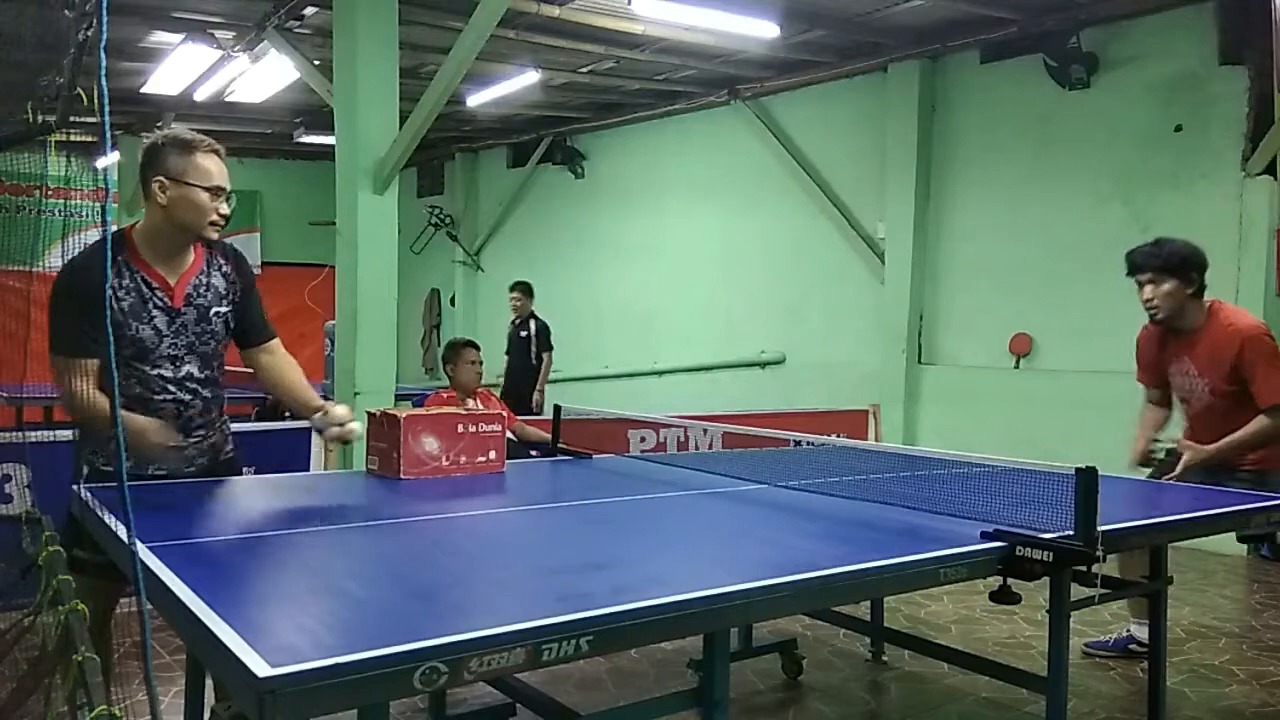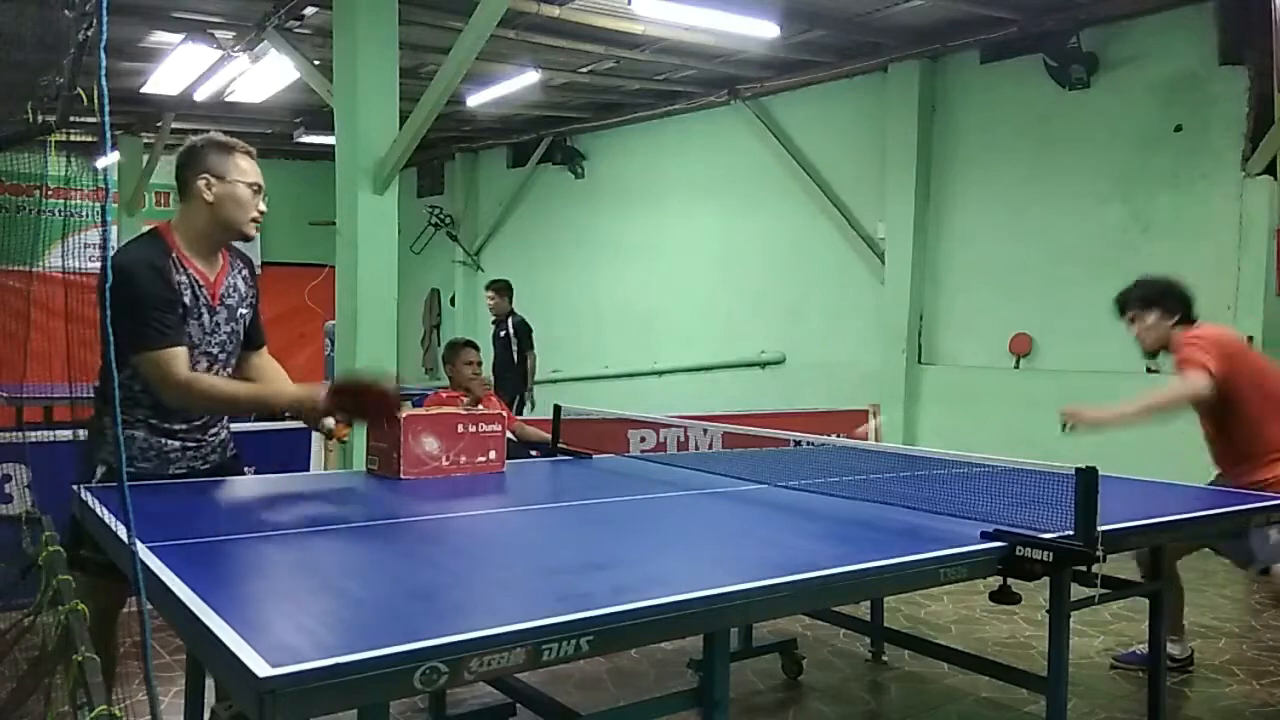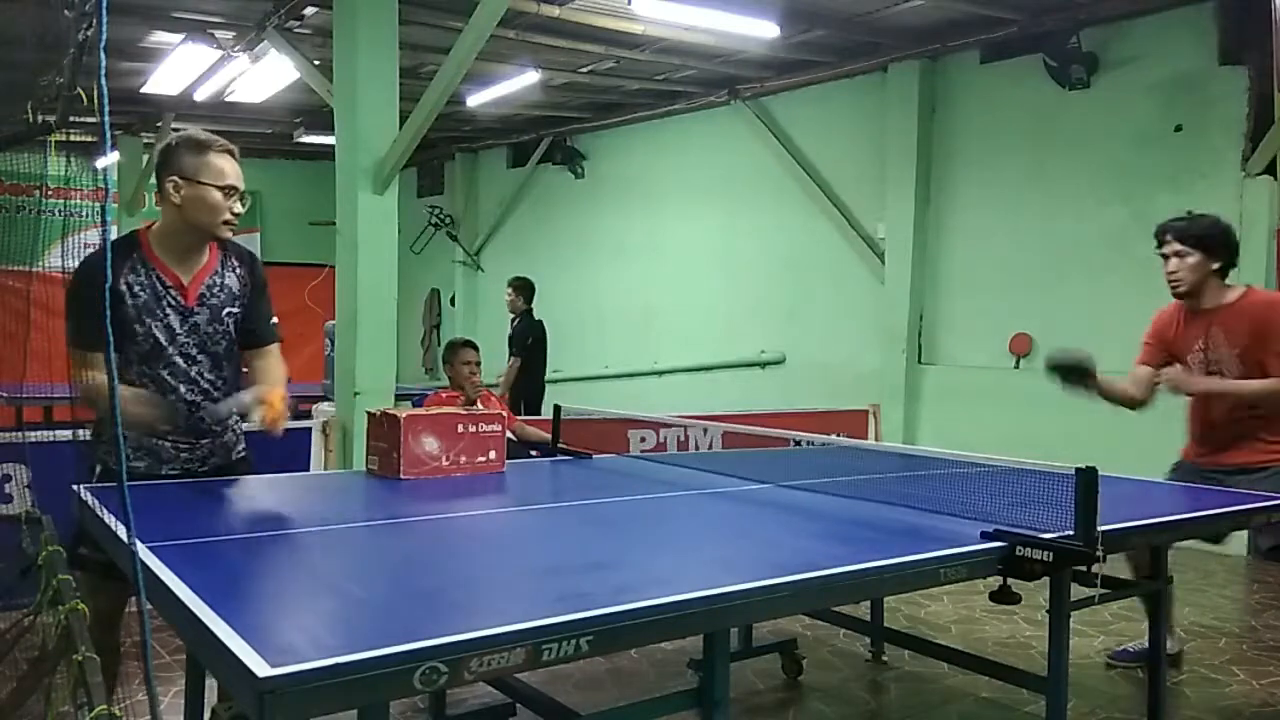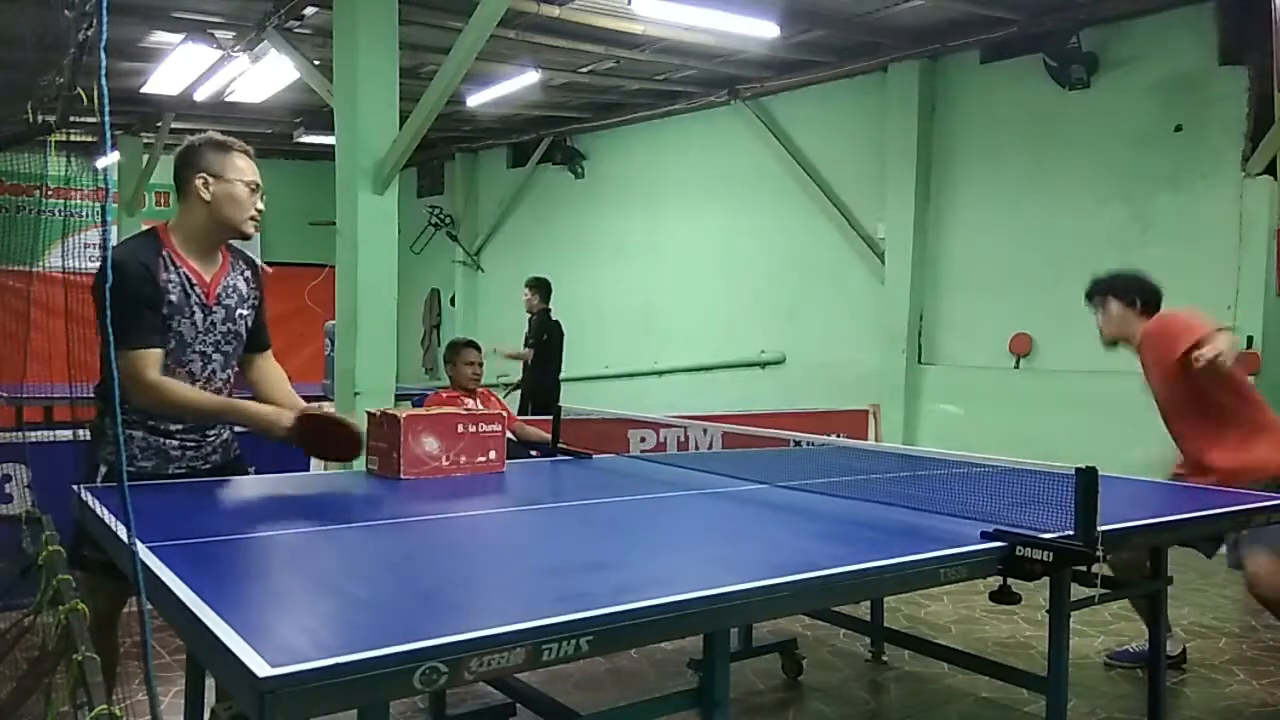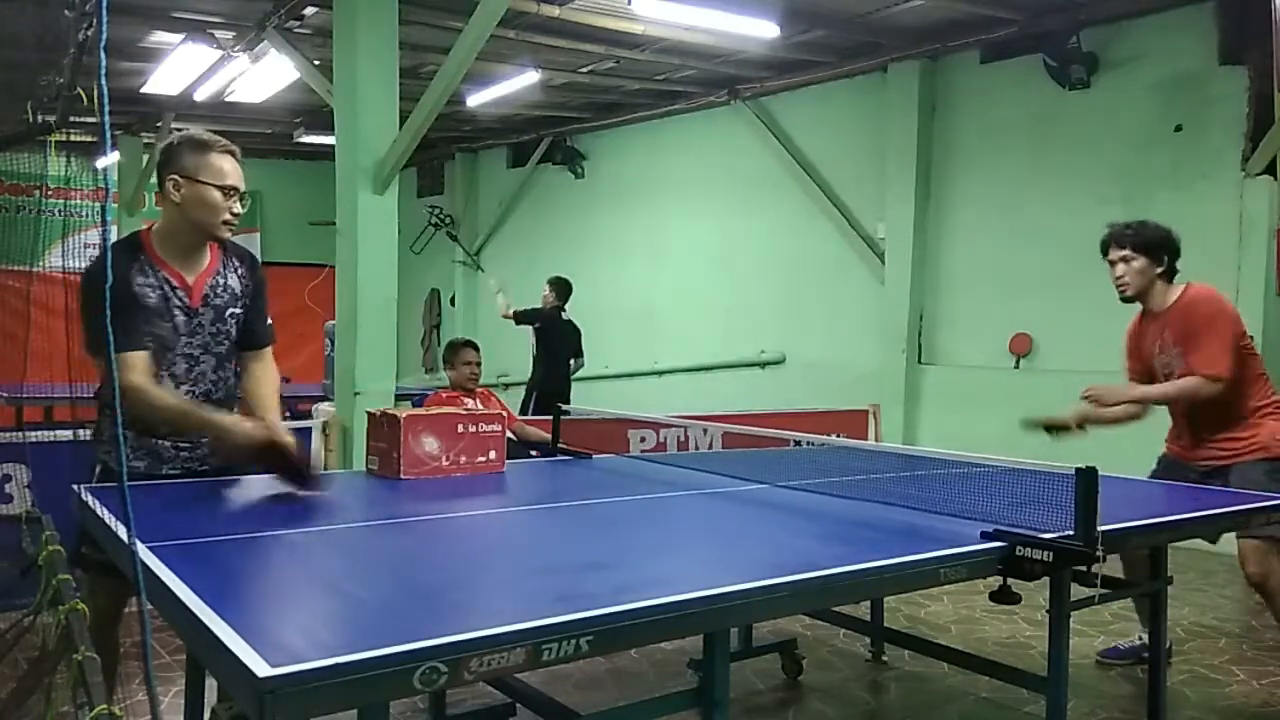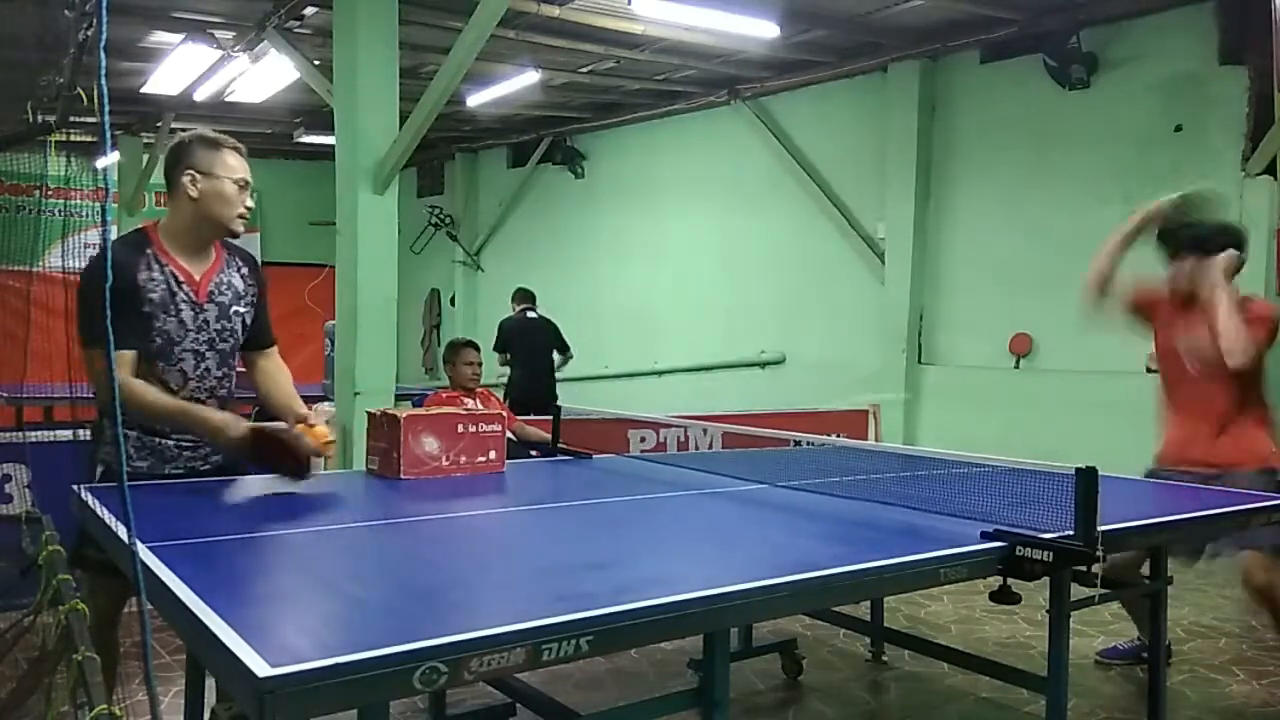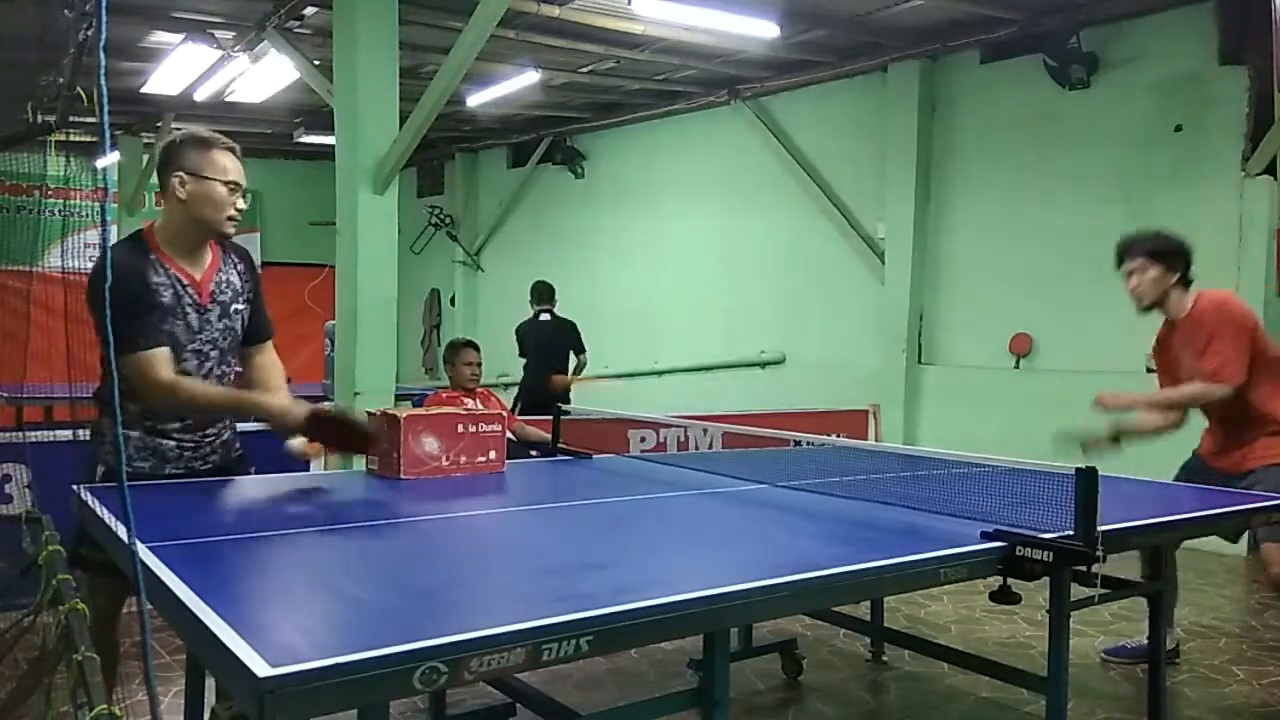
dt=0.7s
person 1, frame 1
left shoulder: (229, 267)
right shoulder: (89, 274)
left elbow: (267, 353)
right elbow: (77, 382)
left wrist: (318, 409)
right wrist: (129, 427)
left hip: (211, 465)
right hip: (119, 471)
right knee: (93, 607)
person 1, frame 2
left shoulder: (242, 270)
right shoulder: (139, 267)
left elbow: (254, 358)
right elbow: (175, 383)
left wrist: (308, 410)
right wrist: (292, 396)
left hip: (213, 462)
right hip: (133, 467)
right knee: (98, 607)
person 1, frame 3
left shoulder: (244, 267)
right shoulder: (106, 272)
left elbow: (264, 354)
right elbow: (90, 372)
left wrist: (267, 394)
right wrist: (116, 401)
left hip: (222, 465)
right hip: (133, 469)
right knee: (102, 607)
person 1, frame 4
left shoulder: (246, 272)
right shoulder: (132, 266)
left elbow: (258, 362)
right elbow: (144, 385)
left wrist: (302, 413)
right wrist: (254, 417)
left hip: (217, 463)
right hip: (135, 467)
right knee: (101, 605)
person 1, frame 5
left shoulder: (244, 268)
right shoulder: (115, 273)
left elbow: (256, 361)
right elbow: (134, 388)
left wrist: (265, 428)
right wrist: (225, 426)
left hip: (221, 466)
right hip: (134, 468)
right knee: (102, 605)
person 1, frame 6
left shoulder: (245, 270)
right shoulder: (118, 267)
left elbow: (263, 359)
right elbow: (114, 382)
left wrist: (300, 417)
right wrist: (207, 421)
left hip: (220, 465)
right hip: (135, 468)
right knee: (103, 605)
person 1, frame 7
left shoulder: (240, 264)
right shoulder: (123, 271)
left elbow: (259, 352)
right elbow: (158, 385)
left wrist: (289, 413)
right wrist: (260, 406)
left hip: (218, 460)
right hip: (136, 469)
right knee: (103, 604)
person 2, frame 1
left shoulder: (1246, 334)
right shoulder: (1151, 338)
right elbow: (1157, 403)
left wrist: (1212, 452)
right wrist: (1143, 440)
right hip: (1199, 458)
right ankle: (1141, 634)
person 2, frame 2
left shoulder: (1198, 341)
right shoulder: (1201, 350)
left elbow: (1196, 389)
left wrist: (1107, 415)
right hip: (1241, 478)
right knee: (1153, 550)
right ankle: (1175, 648)
person 2, frame 3
right shoulder: (1169, 322)
right elbow: (1136, 395)
left wrist: (1203, 386)
right wrist: (1094, 381)
right hip: (1204, 461)
right knee: (1140, 545)
right ankle: (1165, 641)
person 2, frame 4
left shoulder: (1168, 327)
right shoulder: (1152, 350)
left elbow: (1222, 339)
left wrist: (1218, 350)
right hip: (1201, 476)
right knee: (1121, 552)
right ankle: (1167, 644)
person 2, frame 5
left shoulder: (1205, 304)
right shoulder: (1141, 329)
left elbow: (1209, 385)
right elbow: (1140, 403)
left wrist: (1121, 394)
right wrist: (1083, 417)
right hip: (1190, 451)
right ankle: (1150, 638)
person 2, frame 6
right shoulder: (1165, 305)
left elbow: (1238, 358)
right elbow: (1094, 291)
left wrist: (1219, 285)
right wrist: (1134, 226)
left hip: (1241, 467)
right hip: (1177, 467)
right knee: (1115, 562)
right ankle: (1150, 641)
person 2, frame 7
left shoulder: (1221, 310)
right shoulder: (1165, 340)
left elbow: (1220, 390)
right elbow: (1172, 417)
left wrist: (1136, 399)
right wrist: (1117, 432)
right hip: (1220, 453)
right ankle: (1161, 639)
